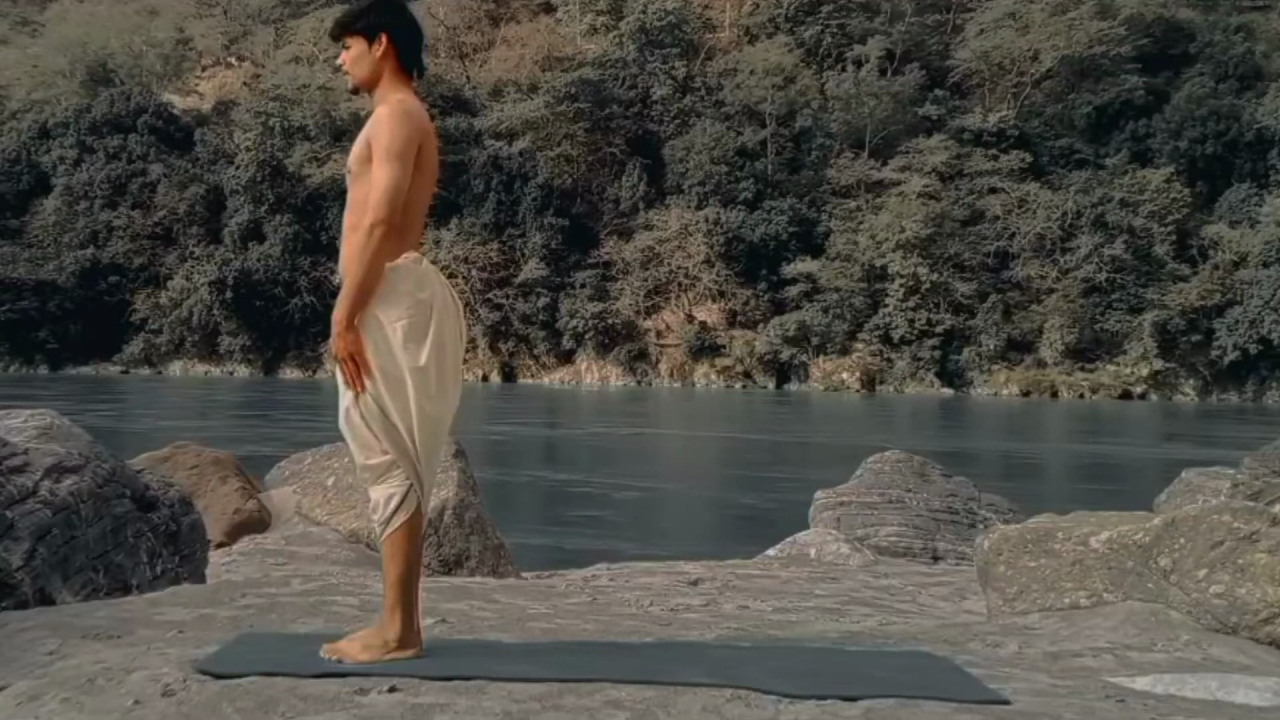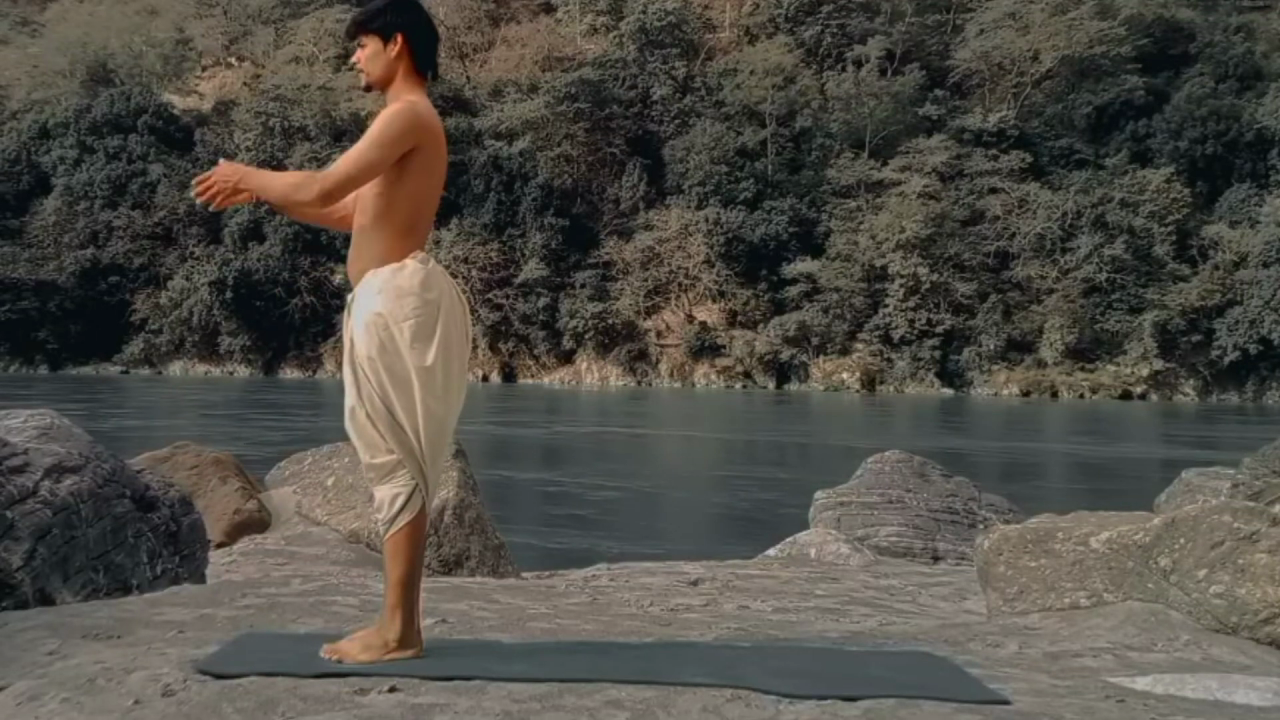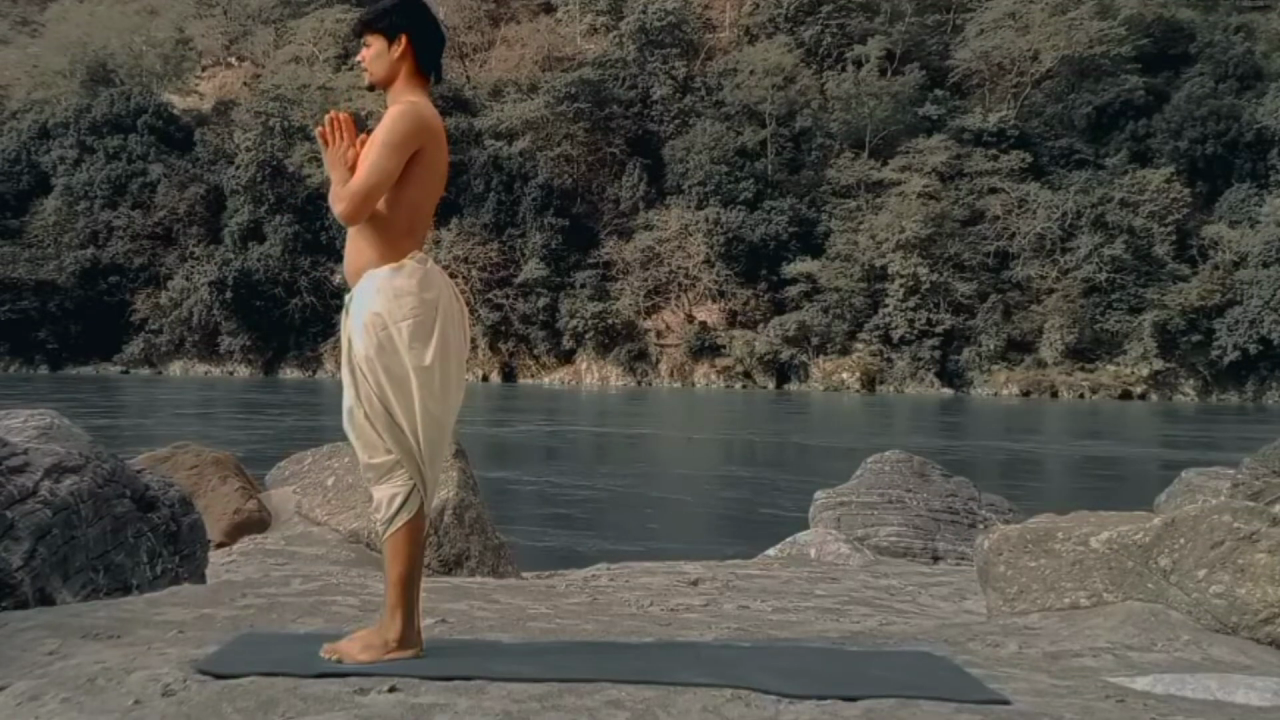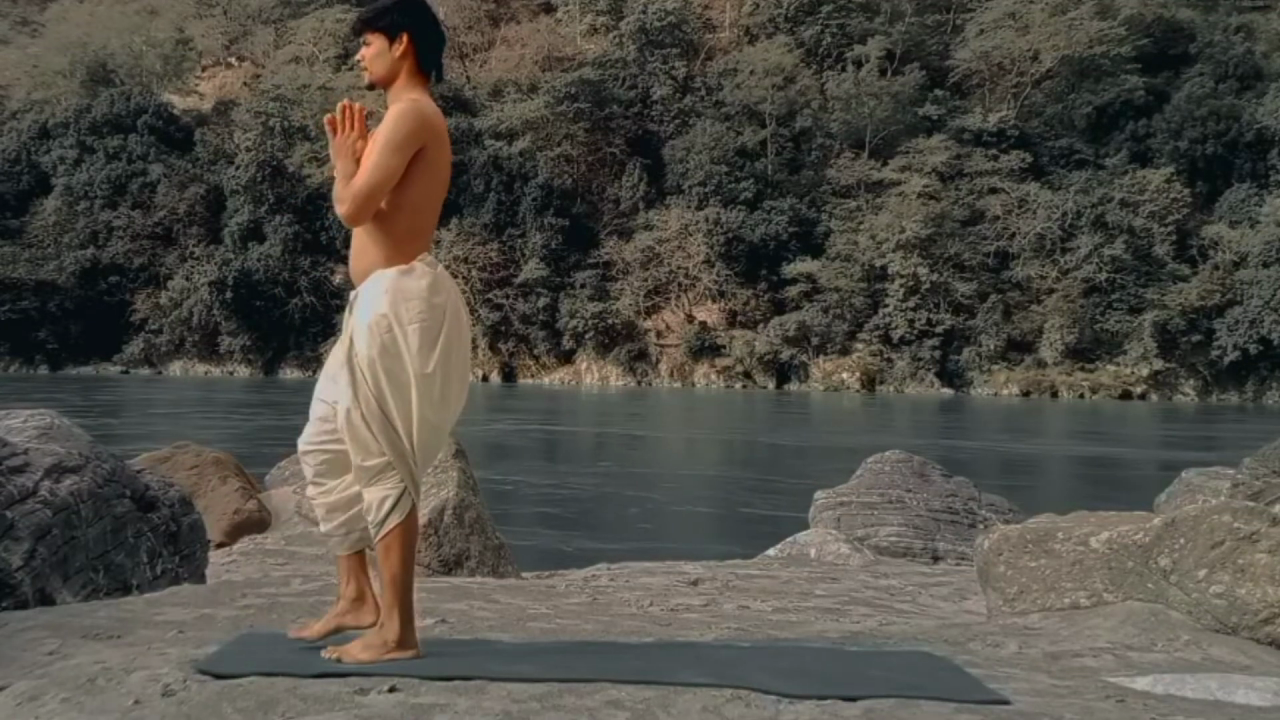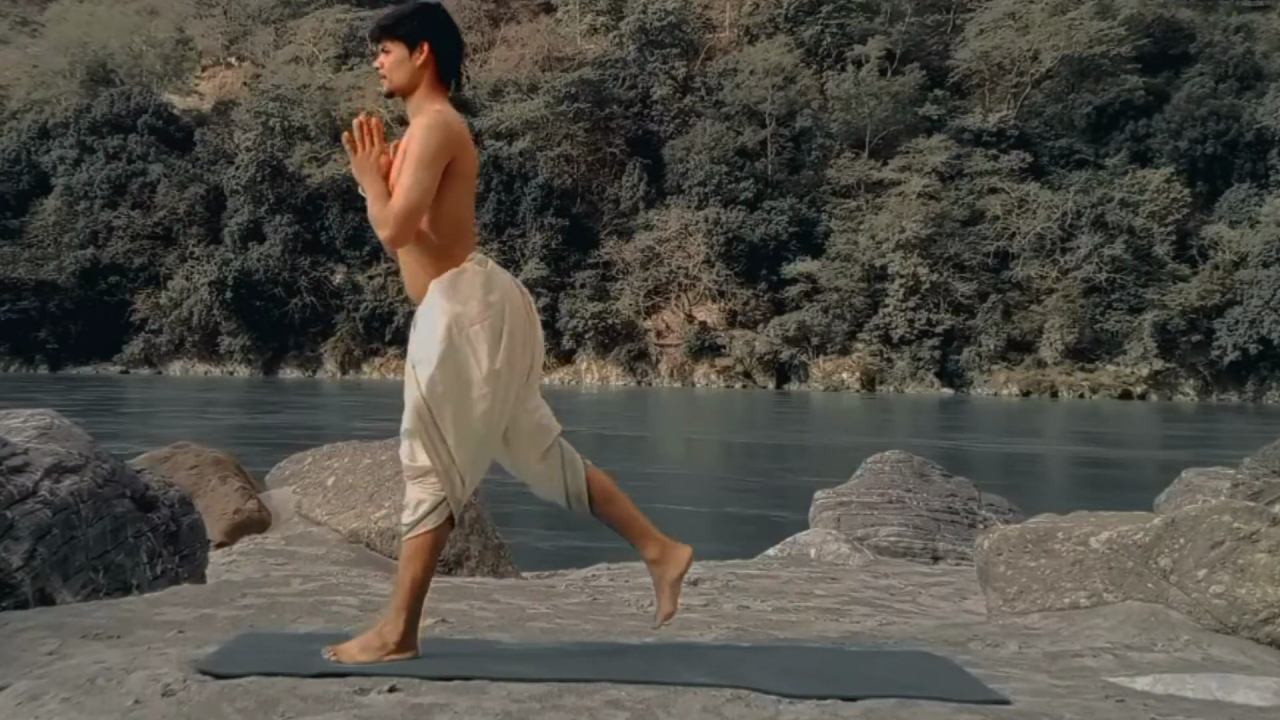
dt=1s
person 1, frame 1
left shoulder: (396, 113)
right shoulder: (399, 118)
left elbow: (379, 223)
left wrist: (344, 316)
left hip: (389, 302)
right hip: (387, 301)
left knee: (391, 465)
right knee: (390, 465)
left ankle: (397, 629)
right ankle: (397, 621)
person 1, frame 2
left shoulder: (407, 114)
right shoulder: (405, 122)
left elbow: (322, 188)
right elbow: (348, 211)
left wrist: (248, 177)
right wrist: (258, 190)
left hip: (394, 297)
right hip: (388, 299)
left knee: (396, 464)
right knee: (395, 465)
left ankle: (397, 628)
right ankle: (399, 620)
person 1, frame 3
left shoulder: (408, 115)
right shoulder: (406, 122)
left elbow: (350, 209)
right elbow: (366, 211)
left wrist: (338, 169)
right wrist: (350, 165)
left hip: (393, 299)
right hip: (387, 298)
left knee: (394, 464)
right knee: (393, 464)
left ankle: (398, 629)
right ankle: (397, 620)
person 1, frame 4
left shoulder: (410, 113)
right shoulder: (412, 120)
left elbow: (351, 208)
left wrist: (343, 158)
right wrist: (355, 157)
left hip: (397, 302)
right hip: (387, 302)
left knee: (383, 466)
right knee: (326, 448)
left ankle: (395, 630)
right ankle: (357, 599)
person 1, frame 5
left shoulder: (433, 125)
right shoulder: (434, 128)
left elbow: (393, 232)
right elbow: (415, 227)
left wrist: (367, 176)
right wrist: (383, 171)
left hip: (463, 308)
right hip: (465, 304)
left knee: (431, 470)
right knee: (540, 455)
left ankle: (396, 631)
right ankle: (661, 552)
